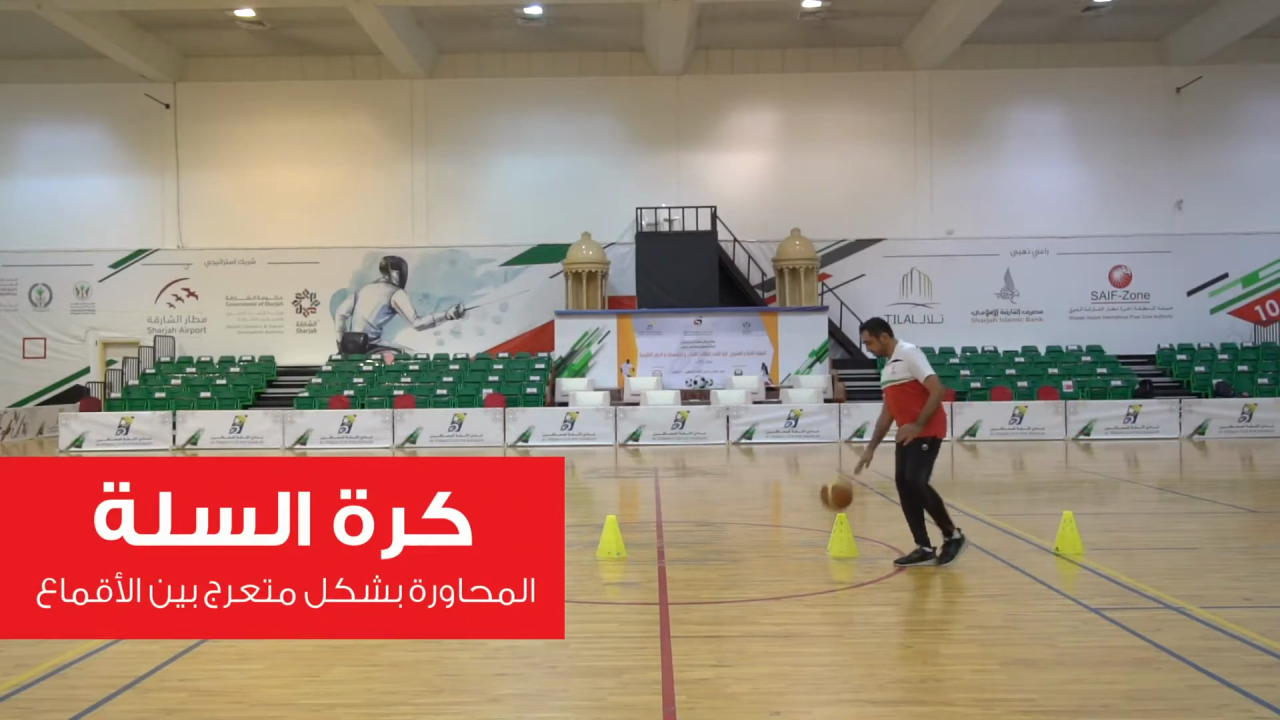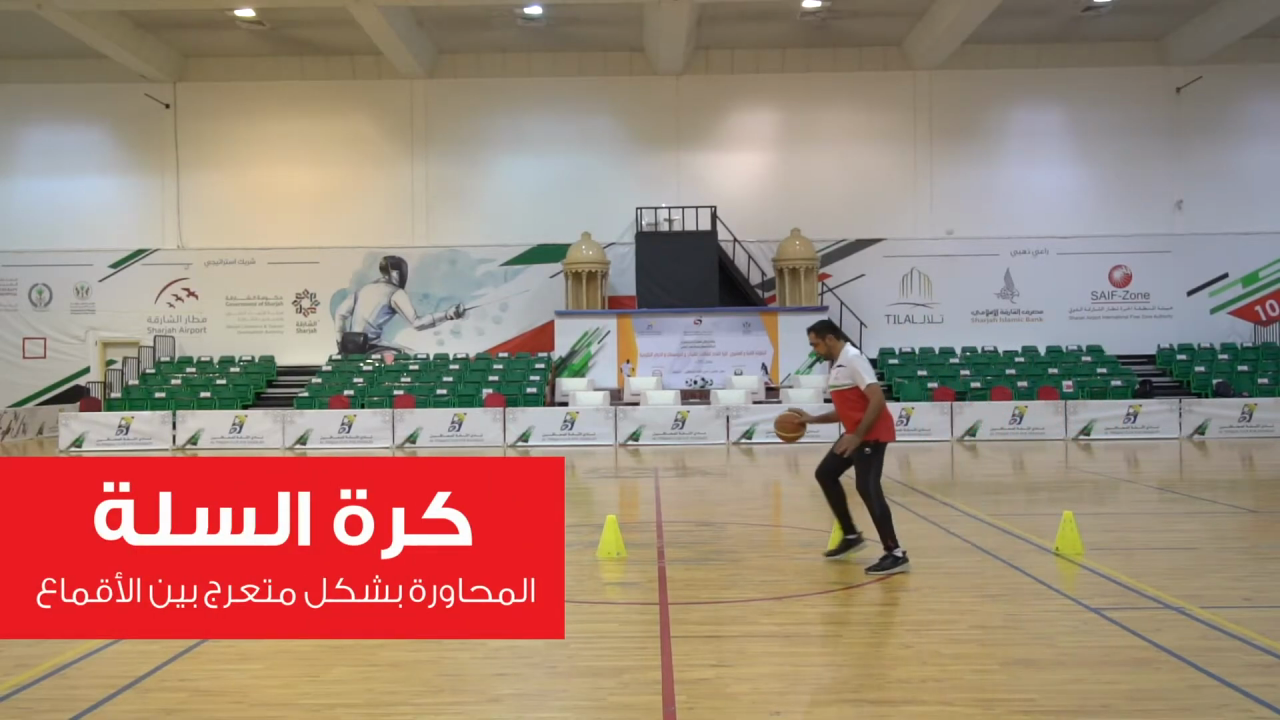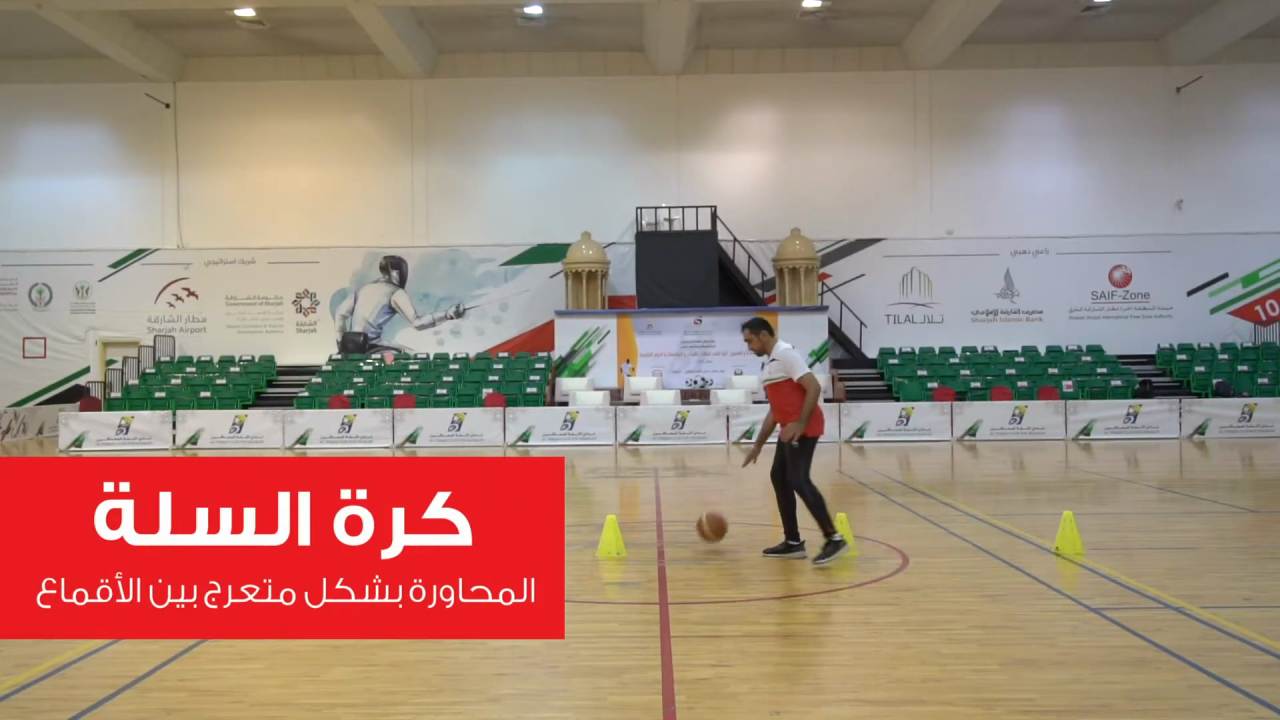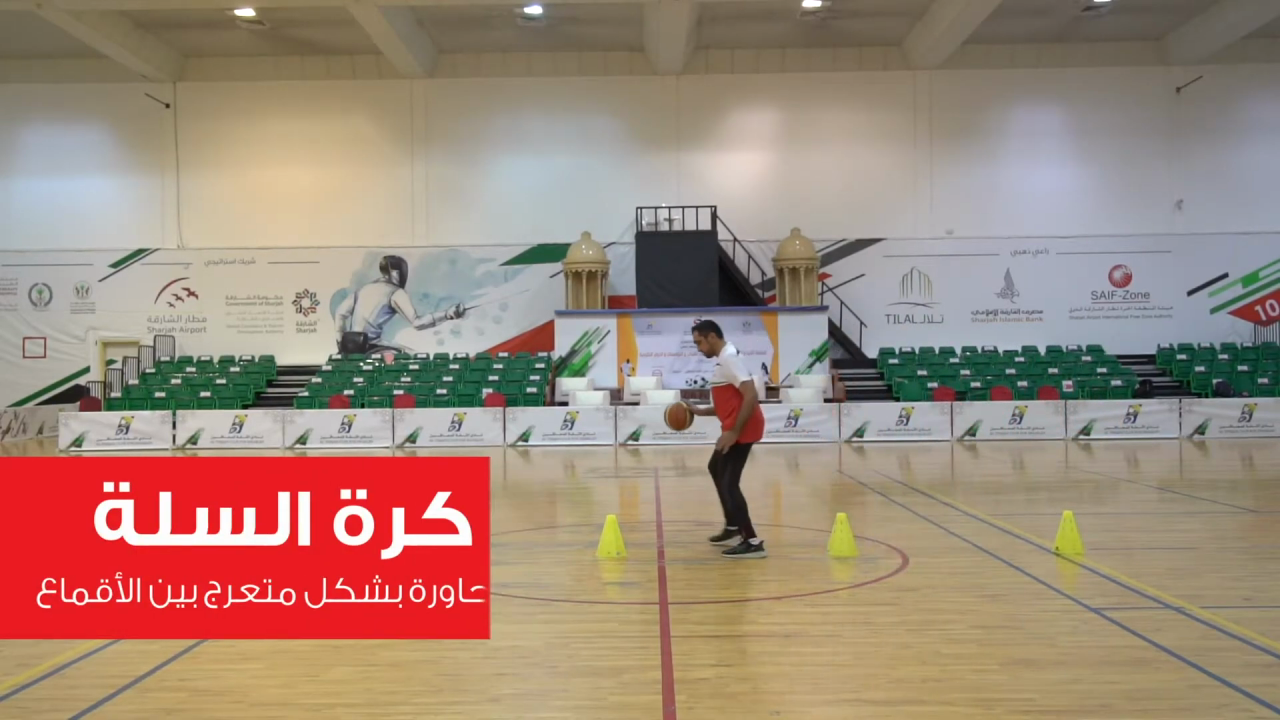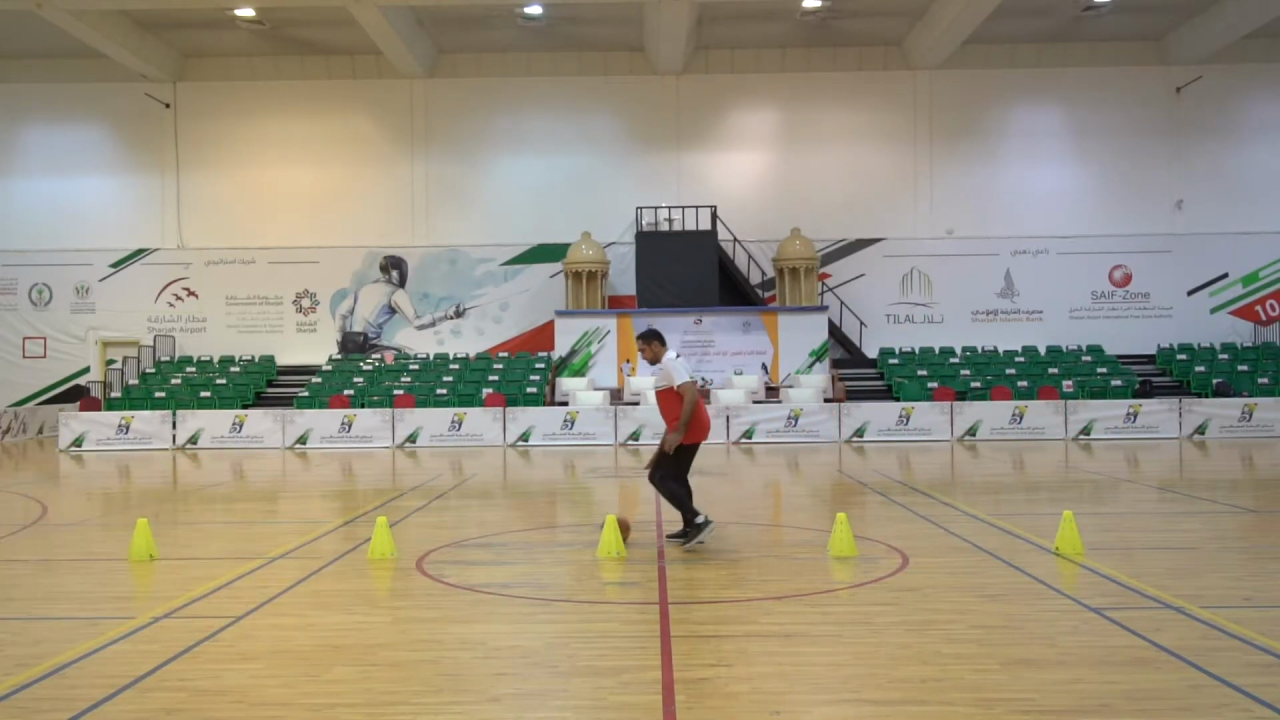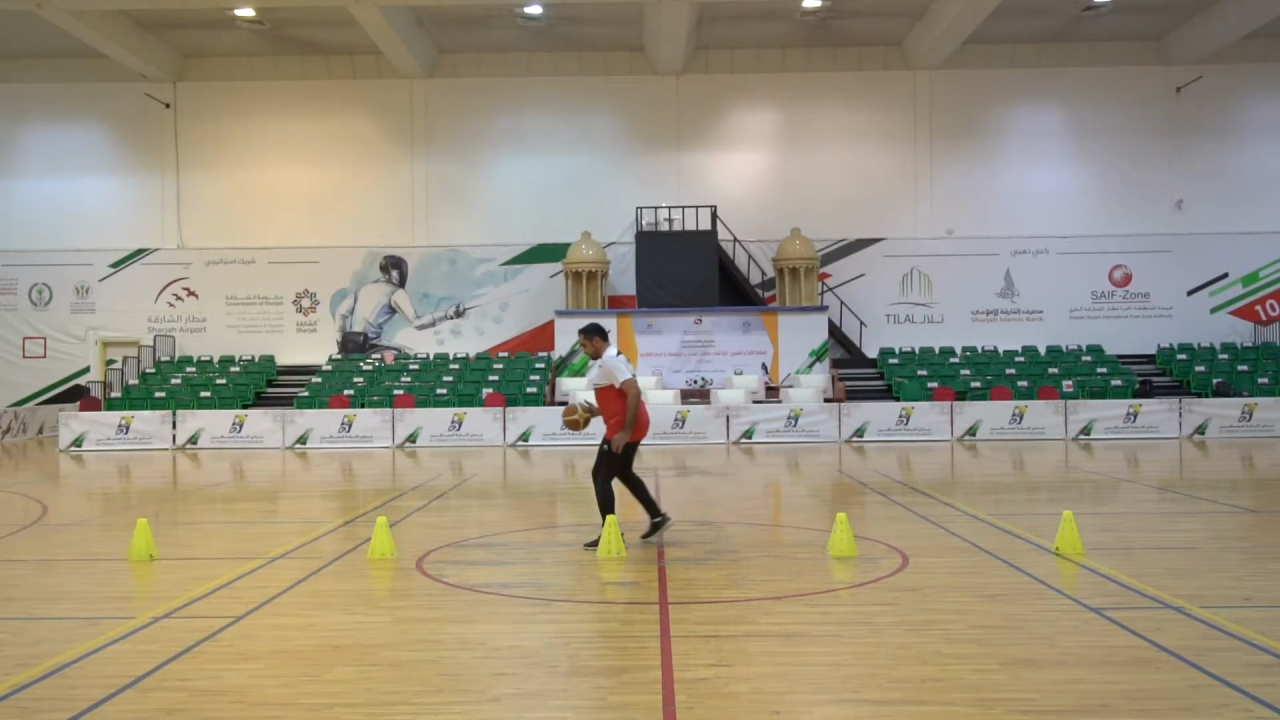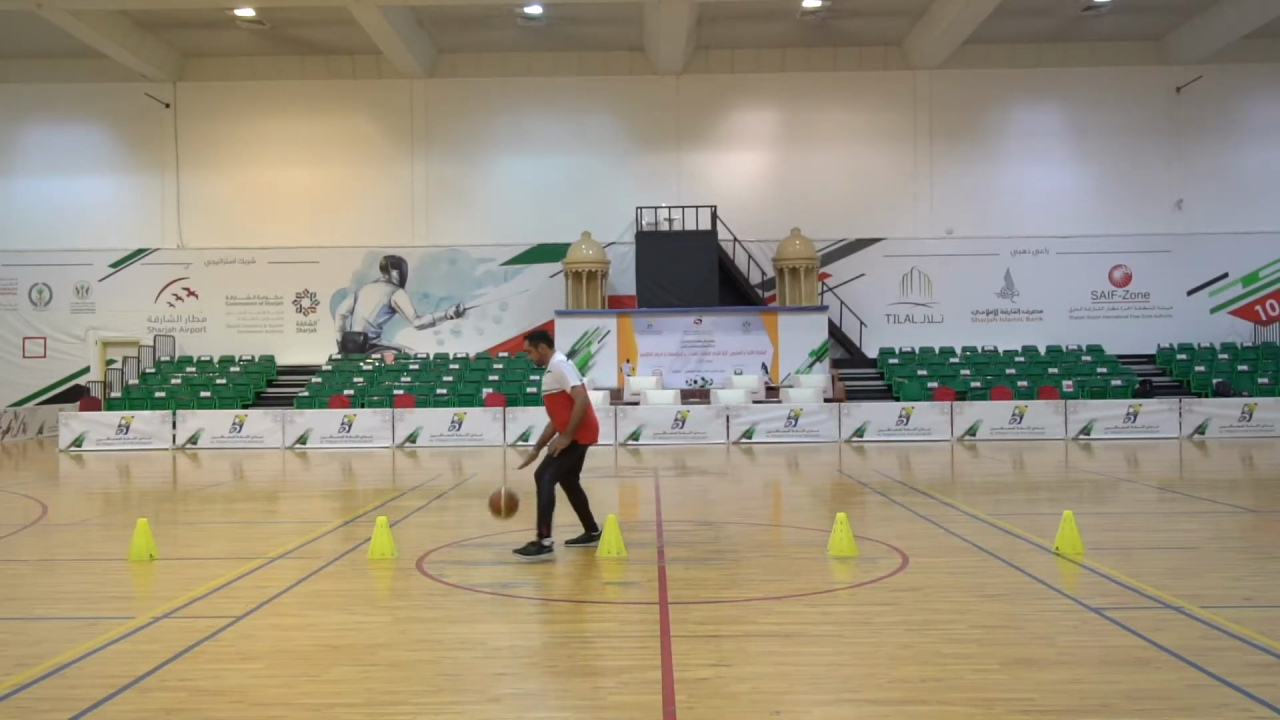
dt=0.4s
person 1, frame 1
left shoulder: (909, 354)
right shoulder: (888, 366)
left elbow: (937, 391)
right elbow: (888, 412)
left wrist: (918, 425)
right wrist: (870, 449)
left hip: (927, 431)
right hip: (908, 433)
left knee: (915, 482)
right knee: (904, 486)
left ankle: (952, 535)
right ankle: (924, 548)
person 1, frame 2
left shoulder: (853, 359)
right shoulder: (837, 367)
left elbow: (877, 400)
left wrist: (857, 436)
right wrist: (813, 419)
left hip: (871, 435)
right hip: (855, 434)
left knee: (868, 489)
right knee: (824, 474)
left ankle: (895, 554)
right ankle: (851, 535)
person 1, frame 3
left shoulder: (786, 354)
right shoulder: (770, 363)
left elbow: (814, 388)
right elbow: (775, 410)
left wrist: (801, 423)
right wrist: (758, 446)
left hip: (802, 429)
right hip: (790, 429)
left knee: (798, 480)
right knee: (779, 478)
left ankle: (834, 538)
right ankle: (793, 542)
person 1, frame 4
left shoulder: (730, 358)
right shoulder: (724, 360)
left elbow: (751, 396)
left wrist: (734, 432)
right wrist: (701, 411)
left hip: (739, 432)
right hip: (735, 430)
left knee: (727, 483)
right knee: (717, 469)
left ankle: (752, 542)
right ankle: (733, 527)
person 1, frame 5
left shoulder: (671, 364)
right shoulder: (670, 365)
left elbow: (691, 396)
left wrist: (679, 432)
right wrist: (661, 451)
left hip: (688, 430)
right hip: (693, 428)
left knee: (659, 476)
right knee: (676, 476)
left ankle: (697, 520)
right ankle: (691, 528)
person 1, frame 6
left shoulder: (610, 361)
right shoulder: (610, 360)
left elbow: (634, 393)
left wrist: (625, 431)
right wrist: (599, 411)
left hip: (622, 429)
right hip: (629, 428)
left knee: (601, 476)
right knee: (624, 473)
right ankle: (657, 517)
person 1, frame 7
left shoulder: (560, 366)
right shoulder: (554, 369)
left elbow: (582, 400)
right elbow: (558, 417)
left wrist: (566, 437)
right wrist: (536, 450)
left hip: (577, 434)
right hip: (576, 434)
left knee: (544, 477)
right knee: (568, 481)
left ankle: (544, 541)
right ankle: (592, 531)
